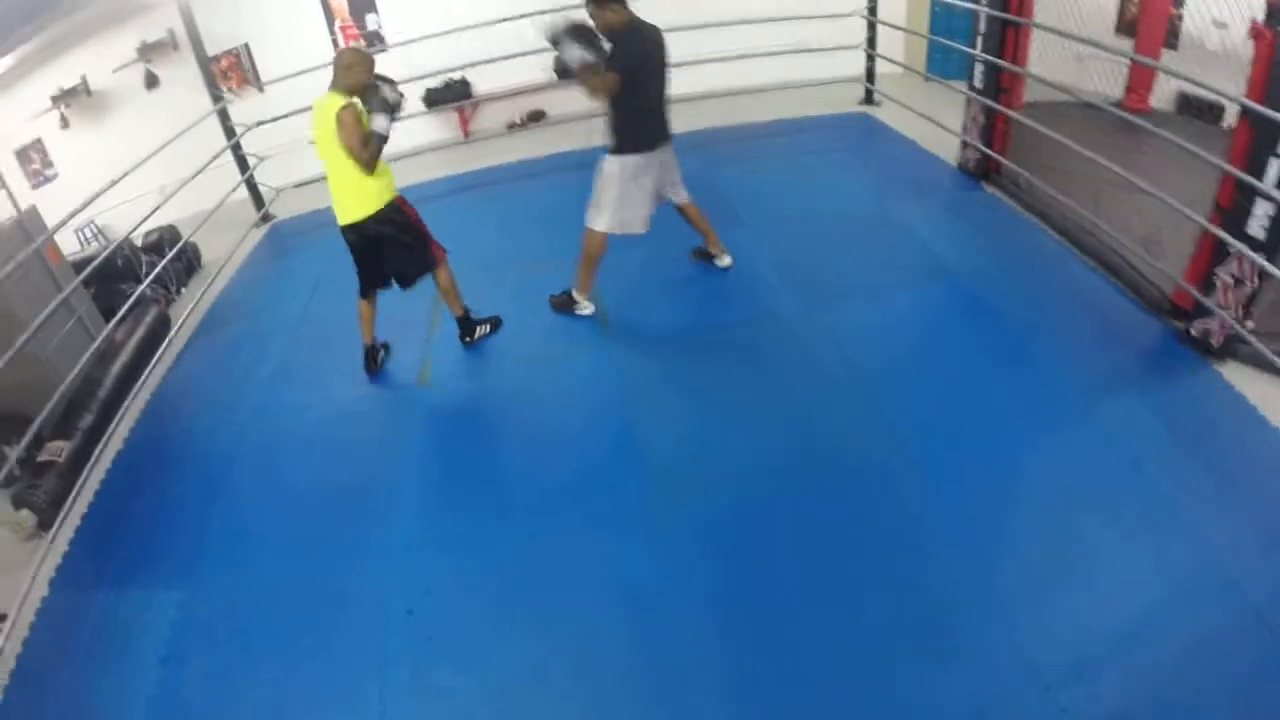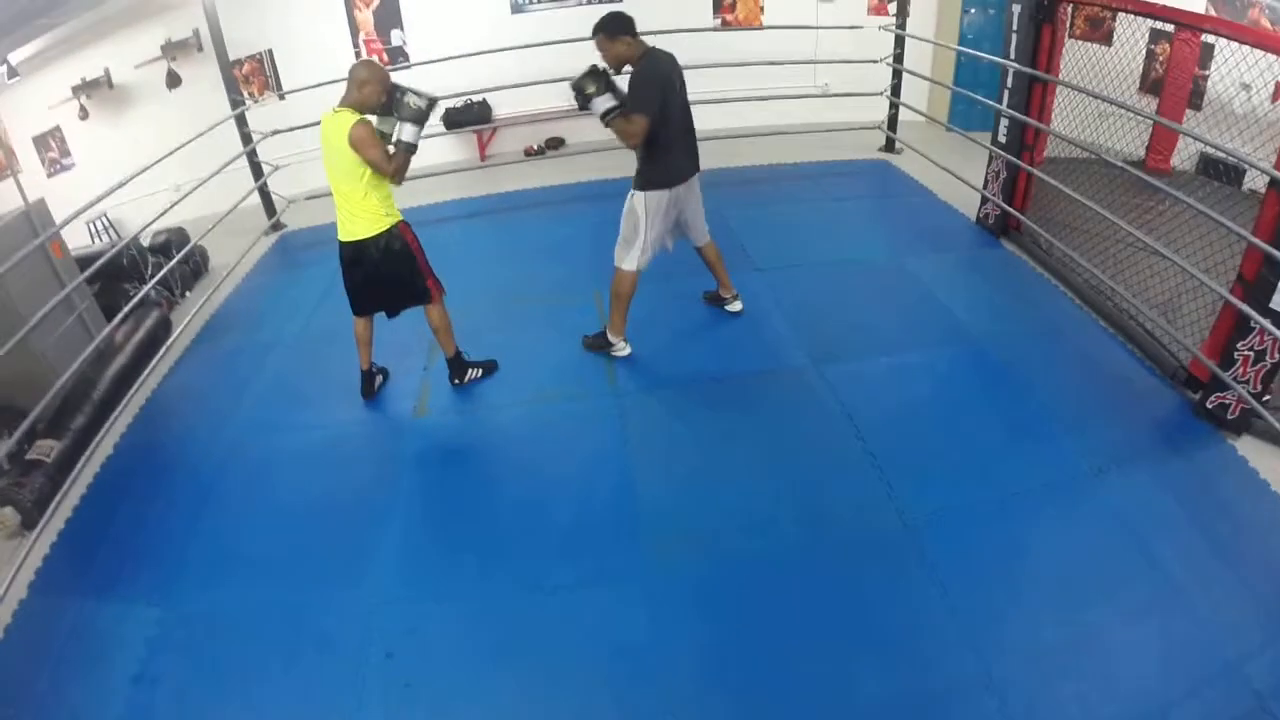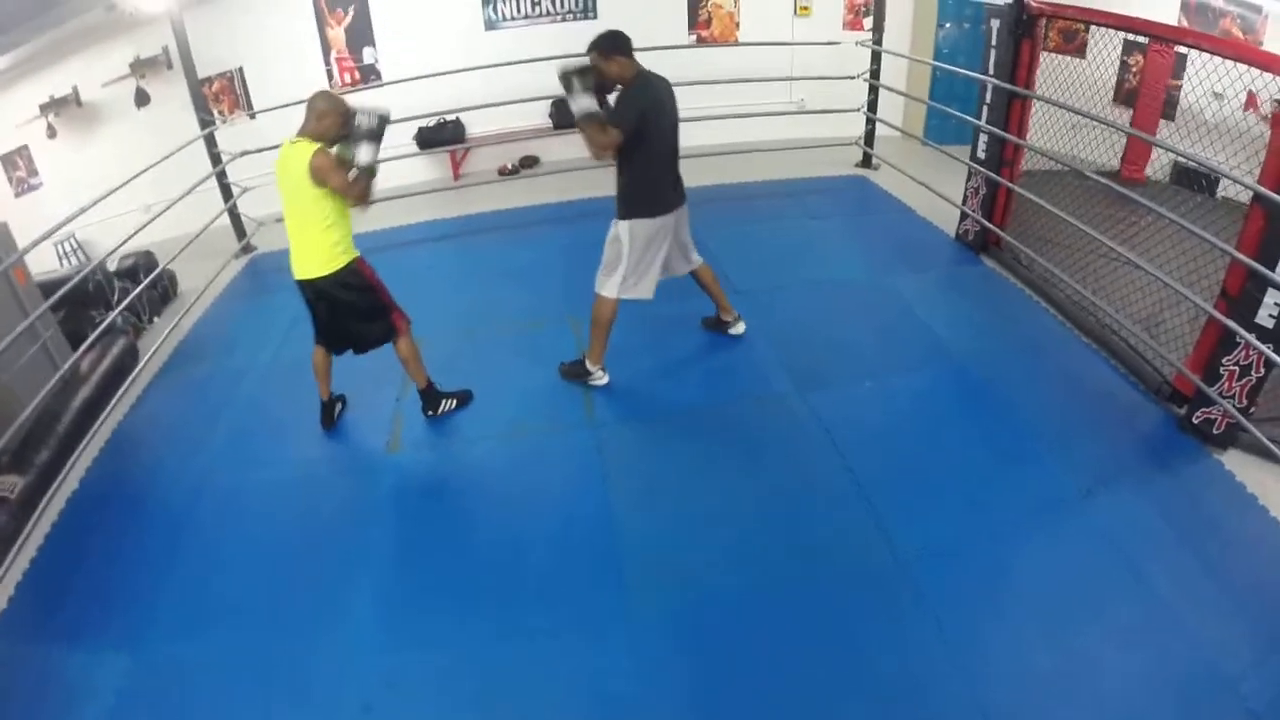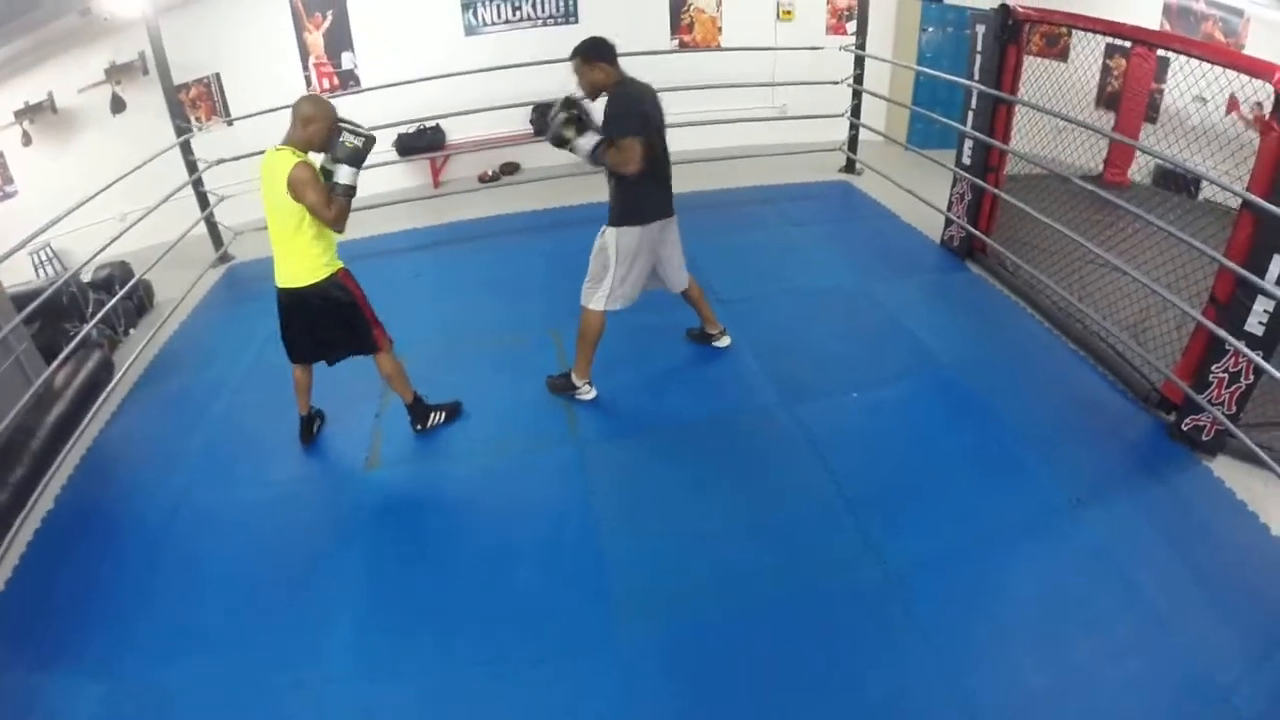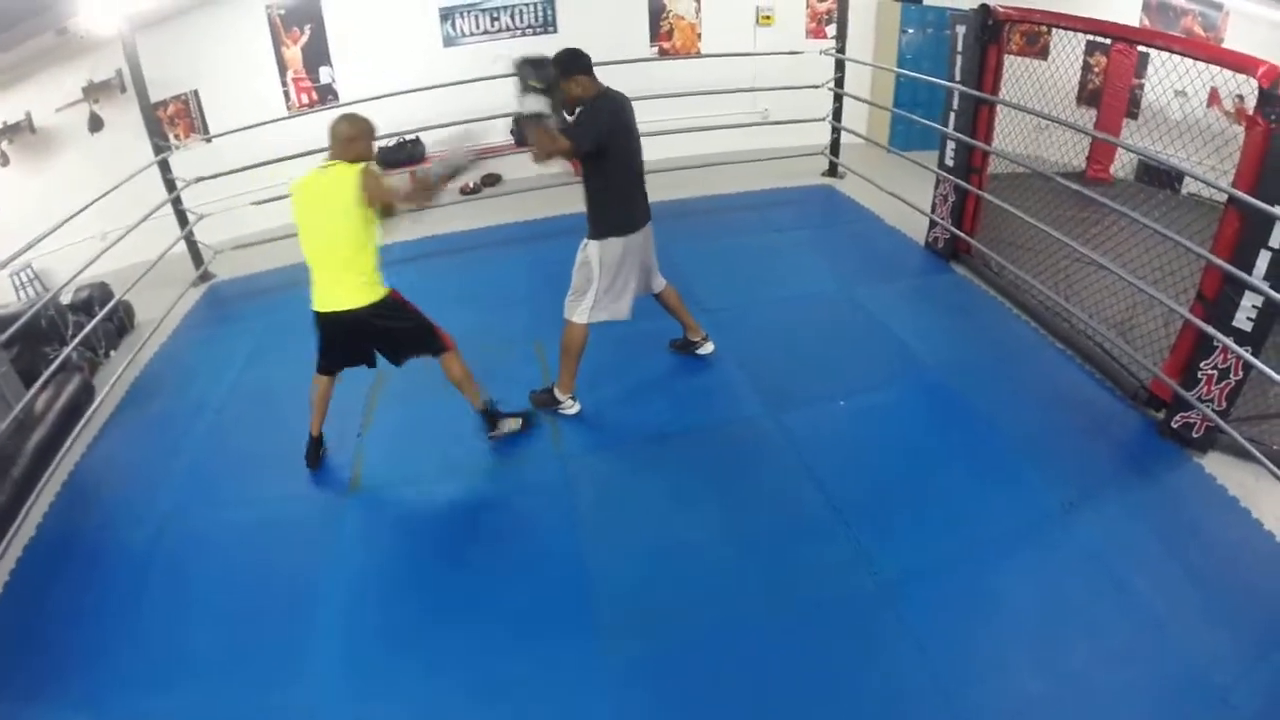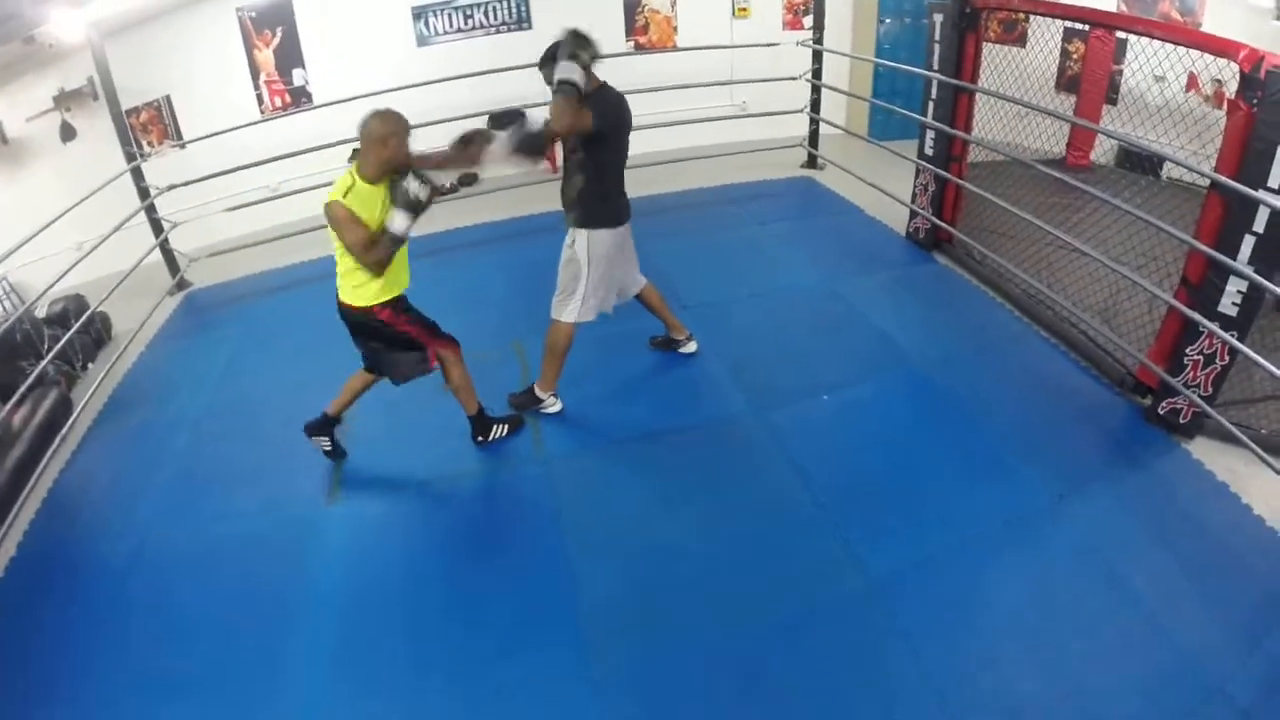
dt=0.4s
person 1, frame 1
left shoulder: (626, 42)
right shoulder: (648, 32)
left elbow: (598, 89)
left wrist: (573, 57)
right wrist: (595, 67)
left hip: (631, 147)
right hip: (657, 140)
left knee: (599, 222)
right knee: (677, 197)
left ankle: (580, 296)
right ankle: (717, 251)
person 1, frame 2
left shoulder: (645, 75)
right shoulder: (663, 59)
left elbow: (633, 136)
left wrist: (601, 102)
right wrist: (612, 96)
left hip: (657, 181)
right hip: (685, 171)
left knee: (627, 258)
right knee: (699, 236)
left ankle: (615, 337)
right ankle: (729, 294)
person 1, frame 3
left shoulder: (633, 95)
right shoulder: (657, 84)
left elbow: (600, 148)
left wrist: (581, 101)
right wrist: (600, 111)
left hip: (642, 210)
right hip: (671, 199)
left knee: (608, 285)
right knee: (690, 260)
left ankle: (593, 366)
right ankle: (729, 317)
person 1, frame 4
left shoulder: (622, 102)
right shoulder: (640, 91)
left elbow: (629, 163)
left wrist: (585, 141)
right wrist: (586, 131)
left hip: (631, 218)
right hip: (661, 209)
left knee: (595, 296)
right knee: (677, 274)
left ankle: (580, 380)
right ankle: (714, 330)
person 1, frame 5
left shoulder: (597, 113)
right shoulder: (613, 101)
left elbow: (544, 151)
right elbow: (571, 144)
left wrist: (532, 98)
right wrist: (546, 106)
left hip: (611, 230)
right hip: (636, 219)
left knee: (578, 309)
right knee: (654, 282)
left ankle: (563, 394)
right ankle: (697, 338)
person 1, frame 6
left shoulder: (609, 103)
right shoulder: (593, 101)
left elbow: (561, 124)
right elbow: (554, 132)
left wrist: (568, 74)
right wrist: (530, 138)
left hip: (594, 223)
right hip: (609, 216)
left knee: (565, 308)
right knee: (632, 281)
left ankle: (545, 394)
right ankle: (681, 337)
person 2, frame 1
left shoulder: (322, 109)
right shoulder: (346, 109)
right elbow: (367, 160)
left wrist: (372, 112)
right wrist: (381, 118)
left hip: (350, 219)
right hip: (381, 208)
left knee: (367, 286)
right knee: (435, 260)
left ankle: (371, 354)
right ankle: (468, 327)
person 2, frame 2
left shoulder: (329, 121)
right shoulder: (358, 127)
right elbow: (396, 174)
left wrist: (388, 114)
right wrist: (410, 125)
left hip: (349, 238)
right hip: (381, 232)
left knee: (363, 310)
right knee: (432, 295)
left ankle: (368, 378)
right ankle: (458, 368)
person 2, frame 3
left shoulder: (285, 153)
right shoulder: (319, 157)
right elbow: (360, 197)
left wrist: (351, 152)
right wrist: (367, 147)
left hip: (306, 273)
right hip: (338, 268)
left knee: (324, 339)
right knee: (398, 327)
left ankle: (328, 407)
right ankle: (431, 399)
person 2, frame 4
left shoulder: (271, 159)
right shoulder: (301, 169)
right elbow: (336, 221)
left wrist: (330, 167)
right wrist: (348, 169)
left hip: (288, 284)
right hip: (320, 280)
left knee: (302, 356)
right knee: (380, 344)
left ankle: (307, 423)
right ankle: (419, 413)
person 2, frame 5
left shoulder: (300, 188)
right shoulder: (361, 178)
right elbow: (420, 194)
right wrist: (450, 165)
left hip: (326, 308)
right hip: (367, 303)
left knee: (327, 371)
right knee: (445, 348)
left ankle: (314, 445)
right ankle: (492, 419)
person 2, frame 6
left shoulder: (388, 170)
right shoulder: (339, 206)
left elbow: (439, 160)
right elbow: (375, 265)
right wrist: (403, 216)
left hip: (372, 299)
right hip: (370, 304)
left knee: (376, 368)
right knee: (447, 352)
left ankle: (323, 424)
right ankle: (482, 426)
